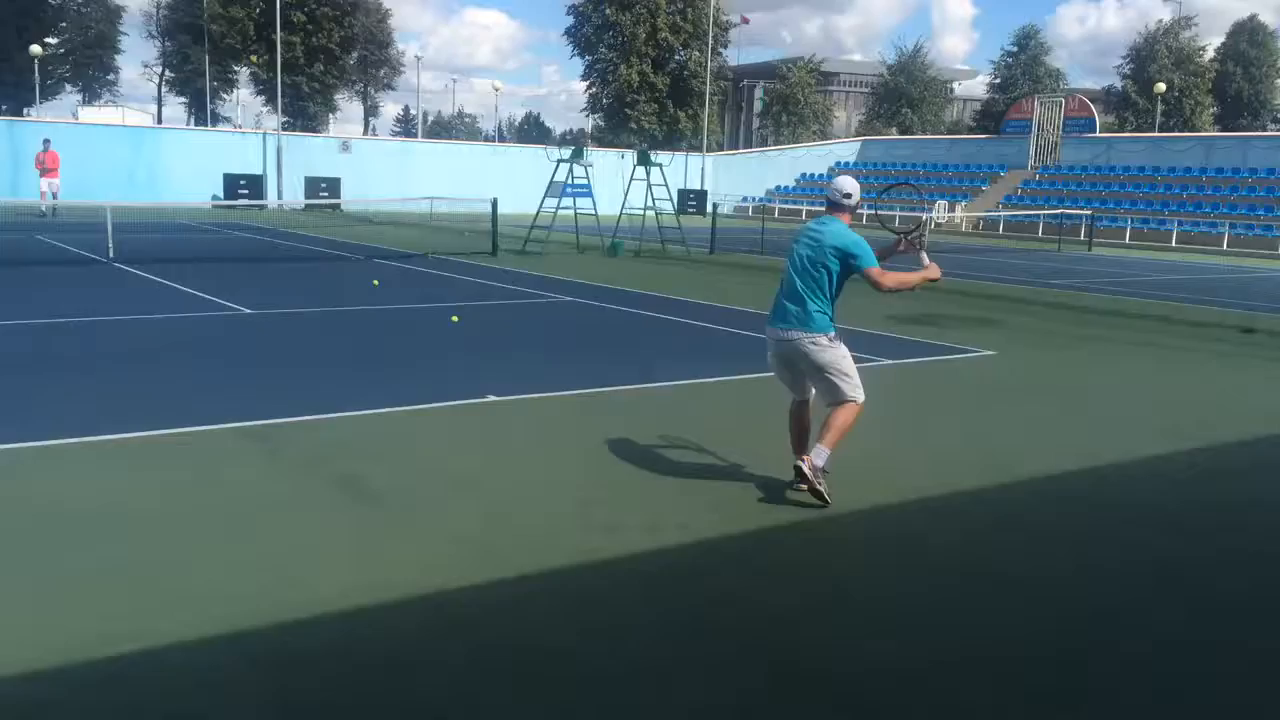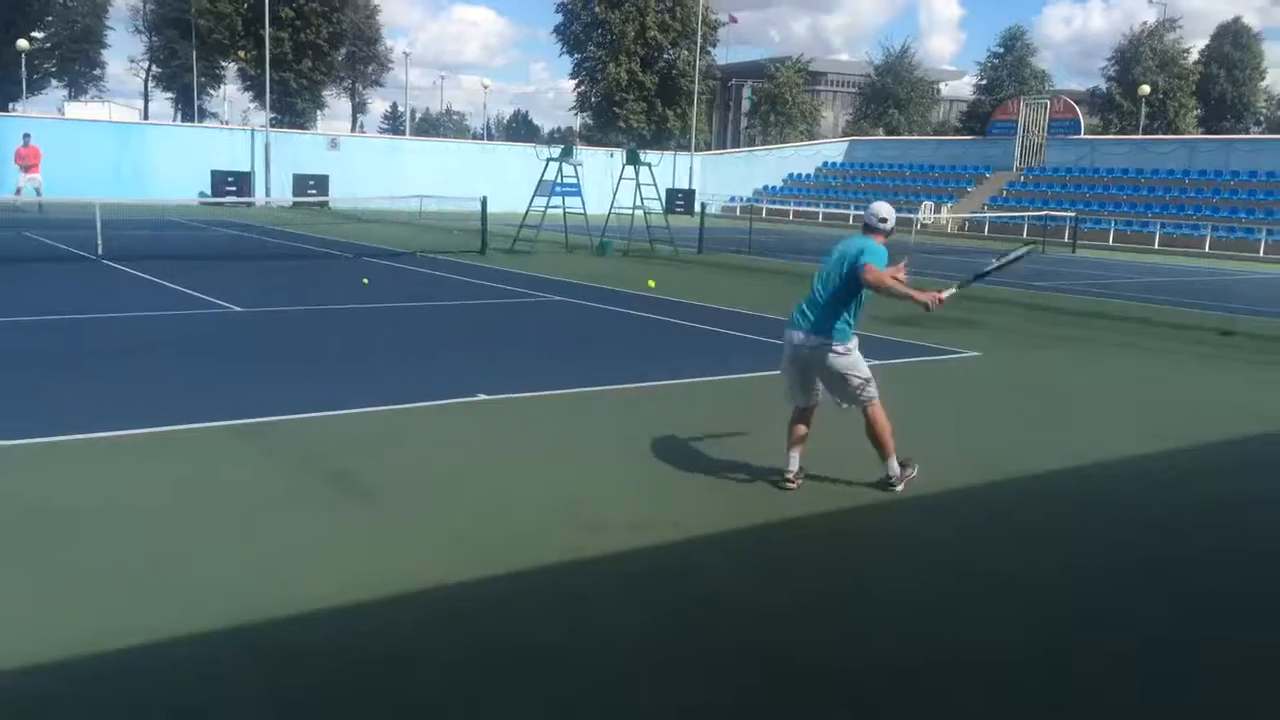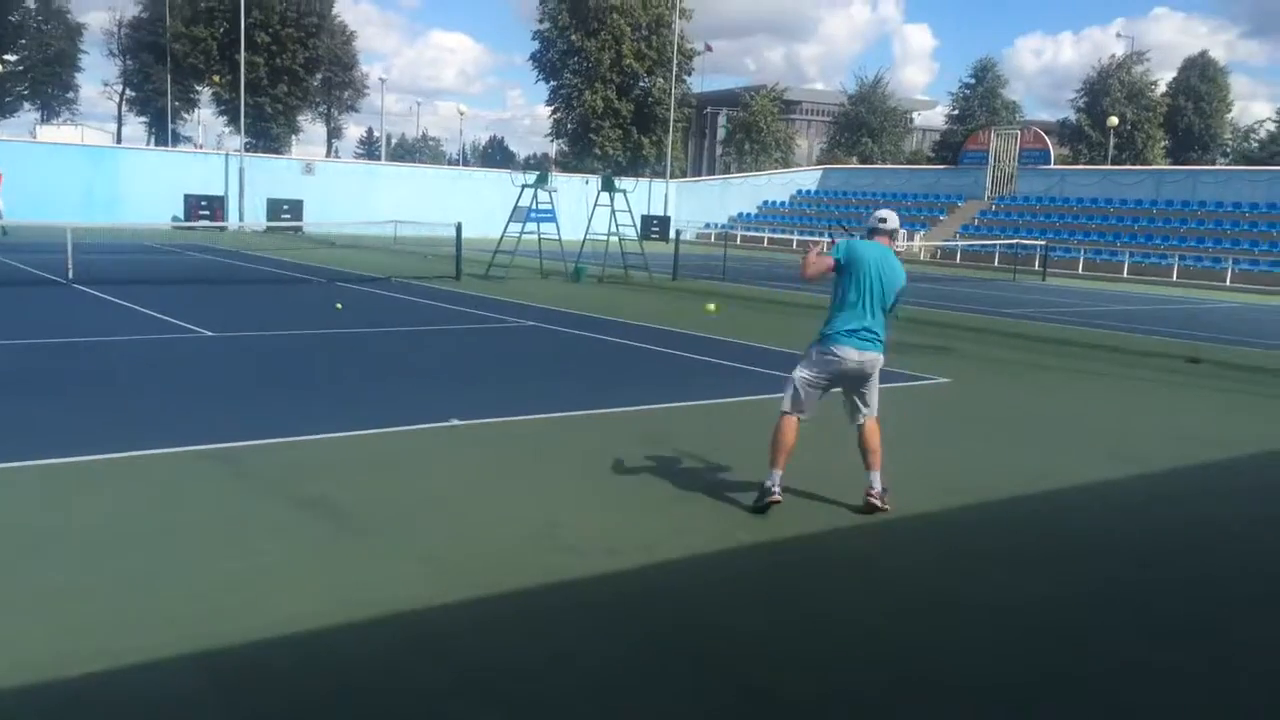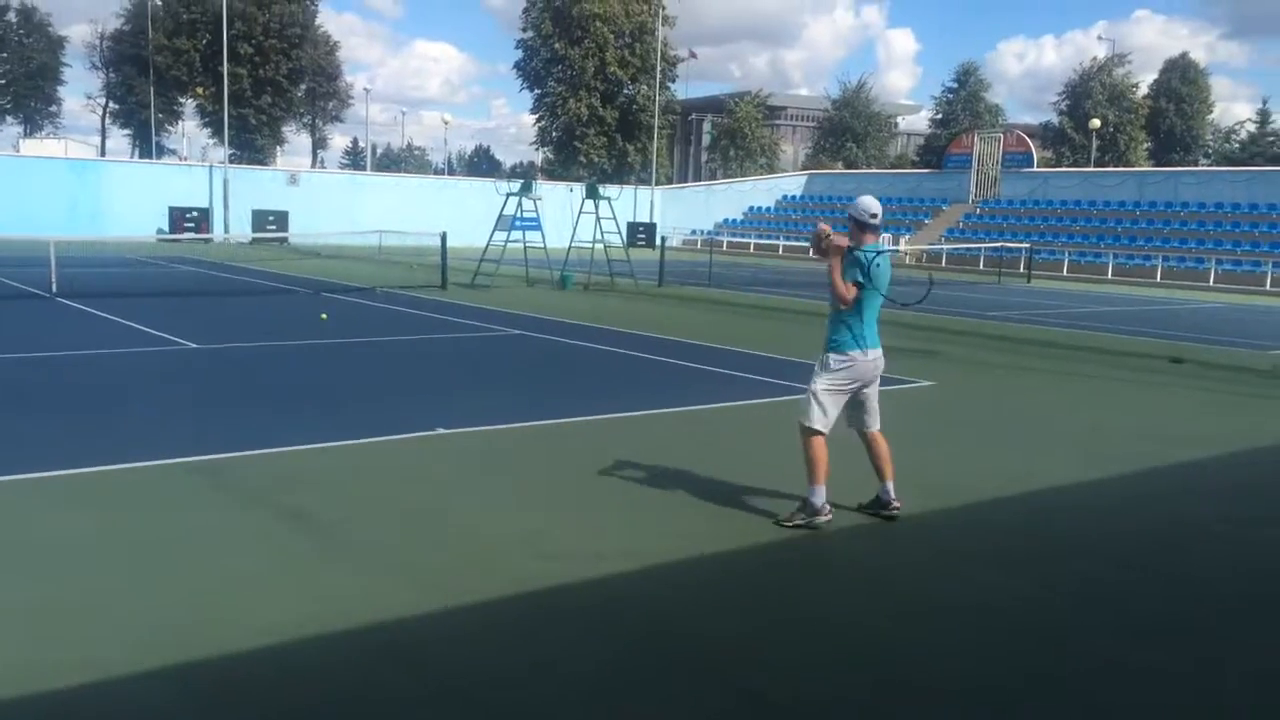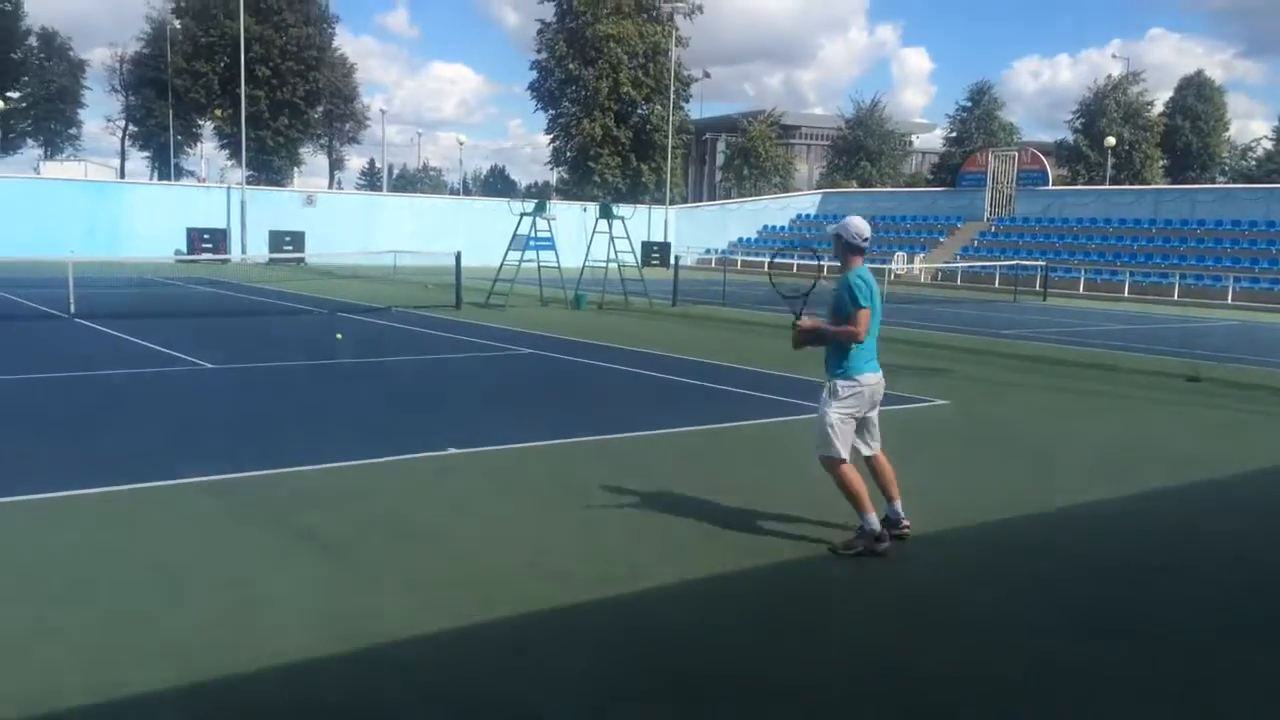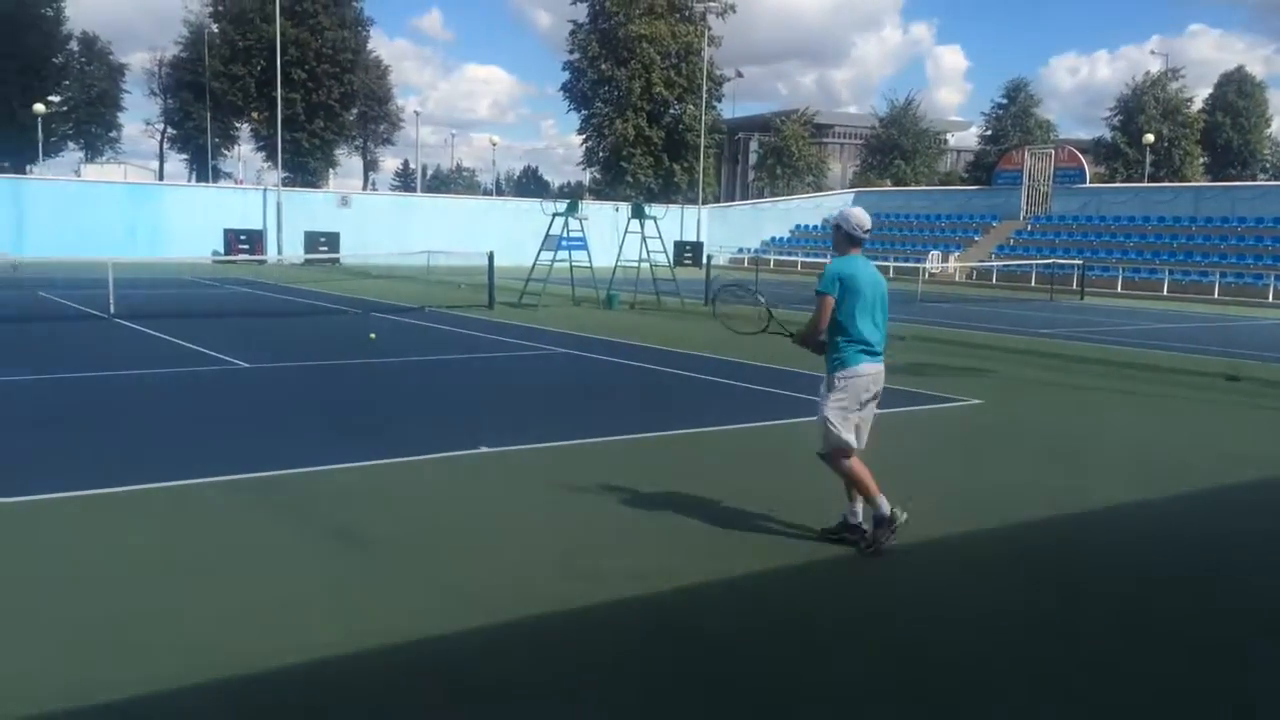
dt=0.3s
person 1, frame 1
left shoulder: (810, 229)
right shoulder: (849, 240)
right elbow: (882, 282)
left wrist: (890, 250)
right wrist: (925, 275)
left hip: (777, 331)
right hip: (812, 336)
left knee: (801, 398)
right knee: (850, 402)
left ankle: (801, 469)
right ankle: (813, 461)
person 1, frame 2
left shoulder: (846, 245)
right shoulder: (875, 250)
right elbow: (870, 277)
left wrist: (892, 274)
right wrist: (916, 295)
left hip: (795, 335)
right hip: (829, 342)
left knee: (804, 406)
right knee: (870, 403)
left ankle: (792, 470)
right ankle: (893, 472)
person 1, frame 3
left shoulder: (851, 246)
right shoulder: (899, 272)
left elbow: (810, 273)
left wrist: (809, 257)
left hip: (832, 348)
right hip: (871, 355)
left knee: (790, 413)
right knee: (867, 420)
left ankle: (772, 486)
right ankle: (875, 490)
person 1, frame 4
left shoulder: (863, 257)
right shoulder: (877, 254)
left elbow: (843, 301)
left wrist: (834, 258)
right wrist: (835, 242)
left hip: (844, 356)
right hip: (871, 355)
left knee: (812, 429)
right knee: (870, 430)
left ankle: (817, 505)
right ankle: (888, 498)
person 1, frame 5
left shoulder: (853, 279)
right shoulder: (862, 277)
left elbow: (858, 333)
left wrist: (818, 329)
right wrist: (816, 330)
left hip: (849, 380)
right hip: (869, 376)
left knee: (834, 459)
right knee: (871, 451)
left ankle: (873, 532)
right ankle: (897, 517)
person 1, frame 6
left shoulder: (836, 268)
right shoulder: (875, 274)
left elbow: (820, 323)
left wrist: (803, 338)
right wrist: (826, 342)
left hip: (848, 371)
right hip: (874, 367)
left knee: (838, 453)
right knee: (851, 448)
left ankle: (884, 513)
right ankle: (854, 522)
